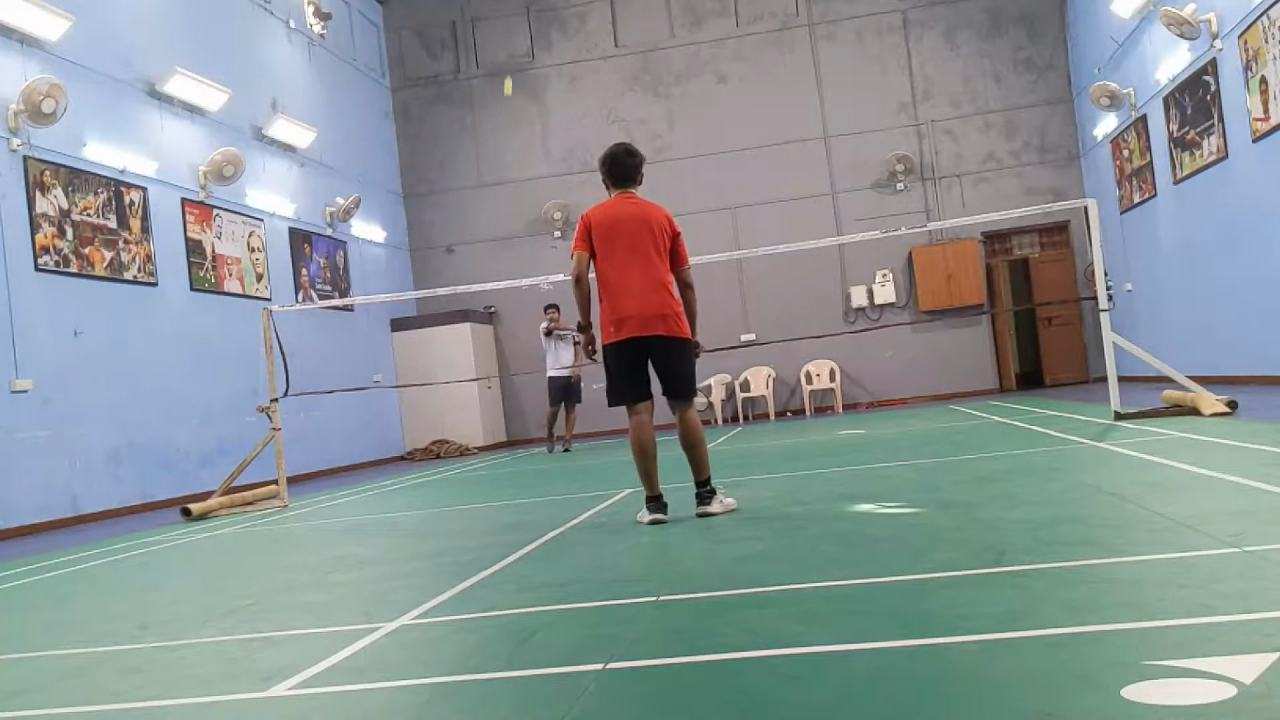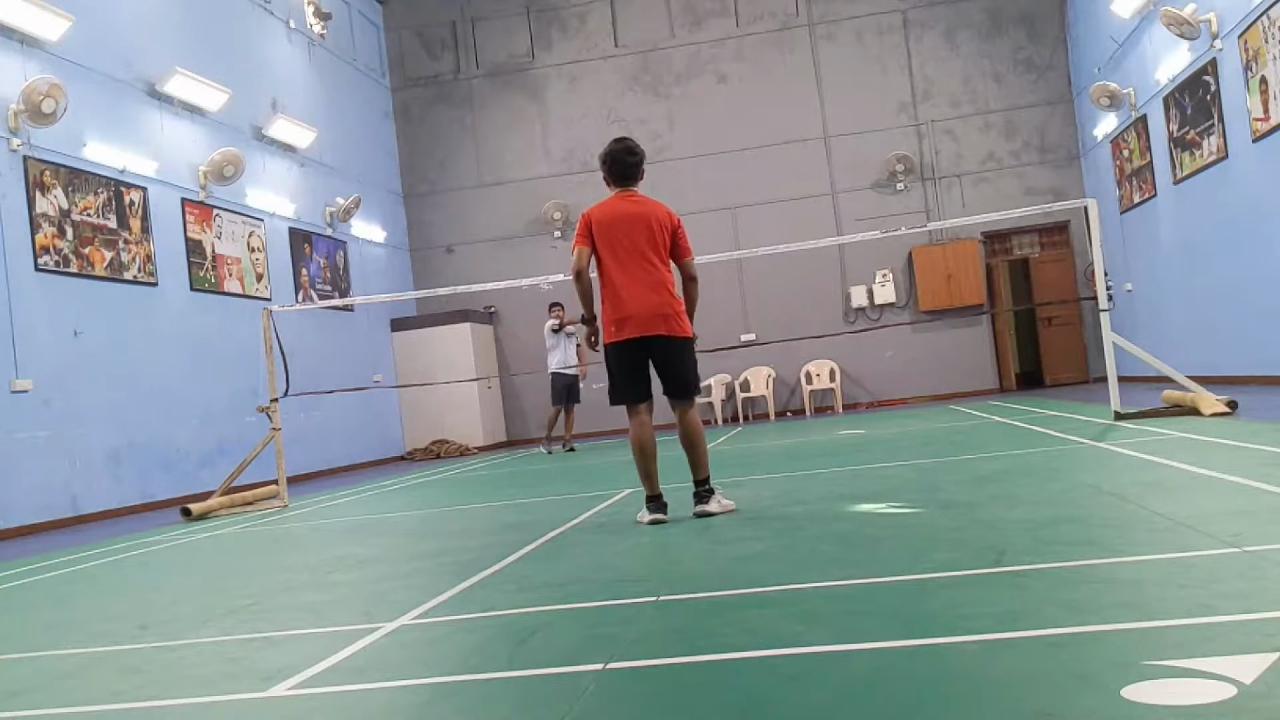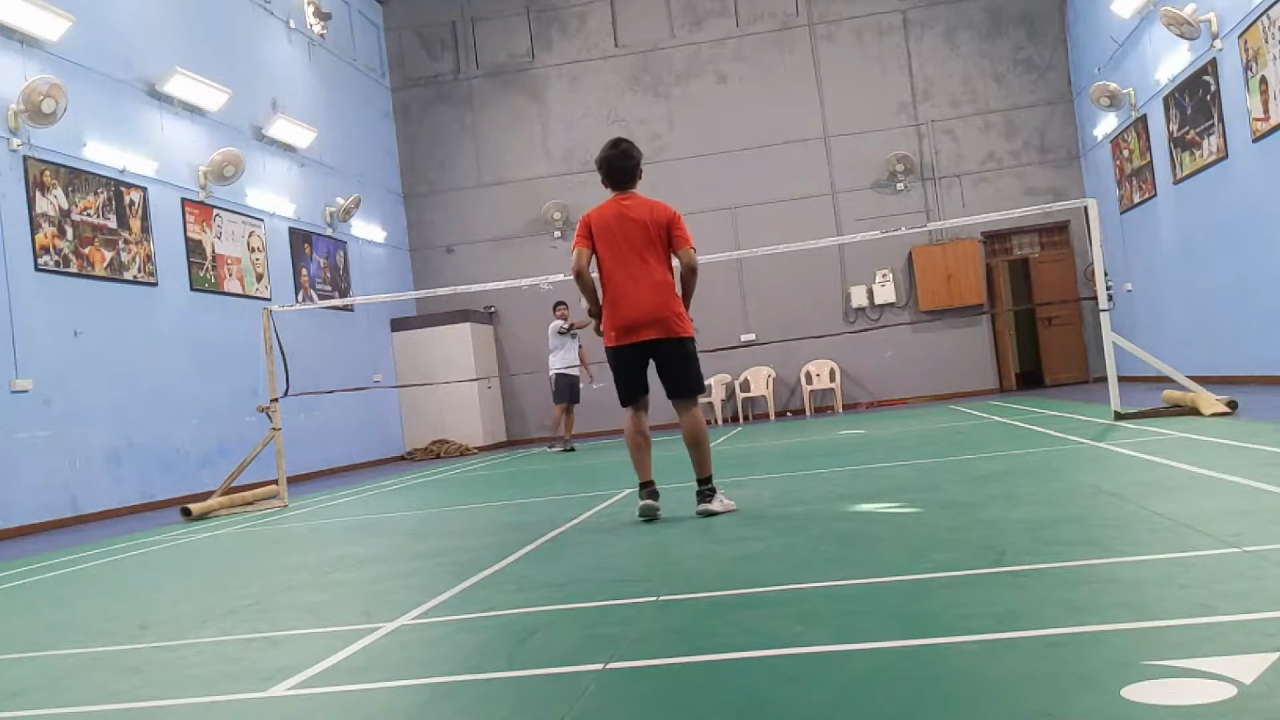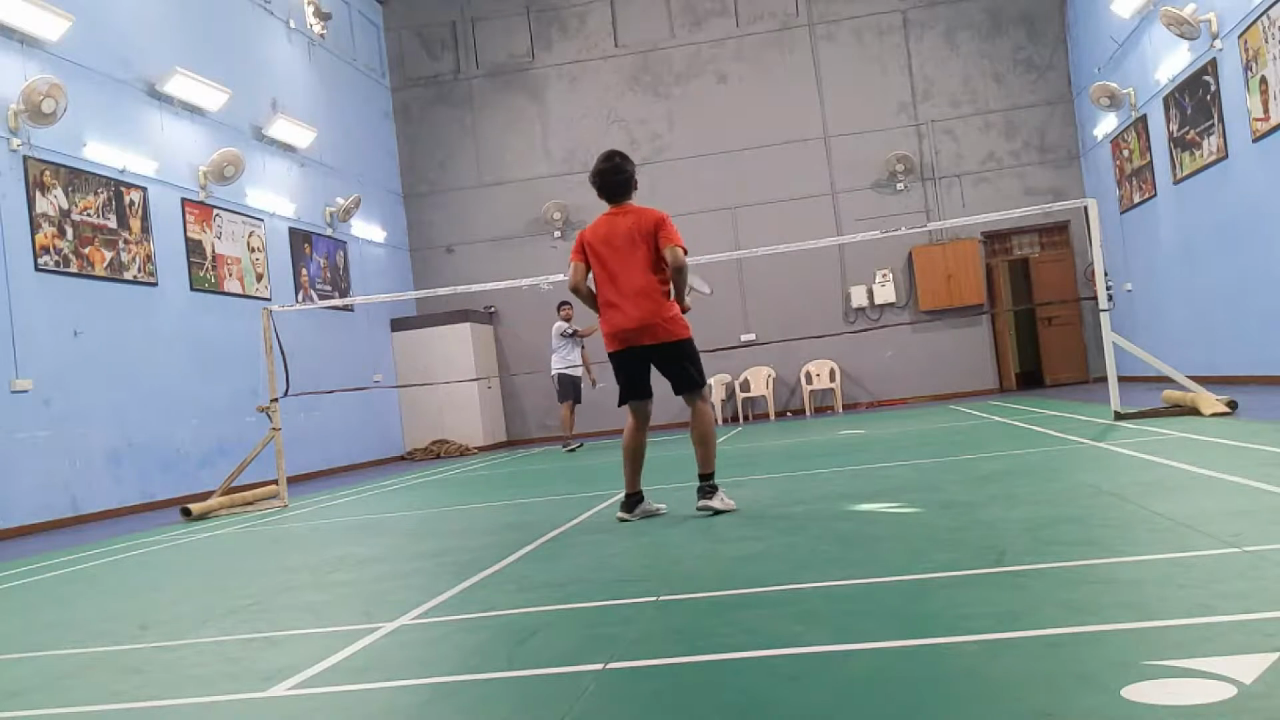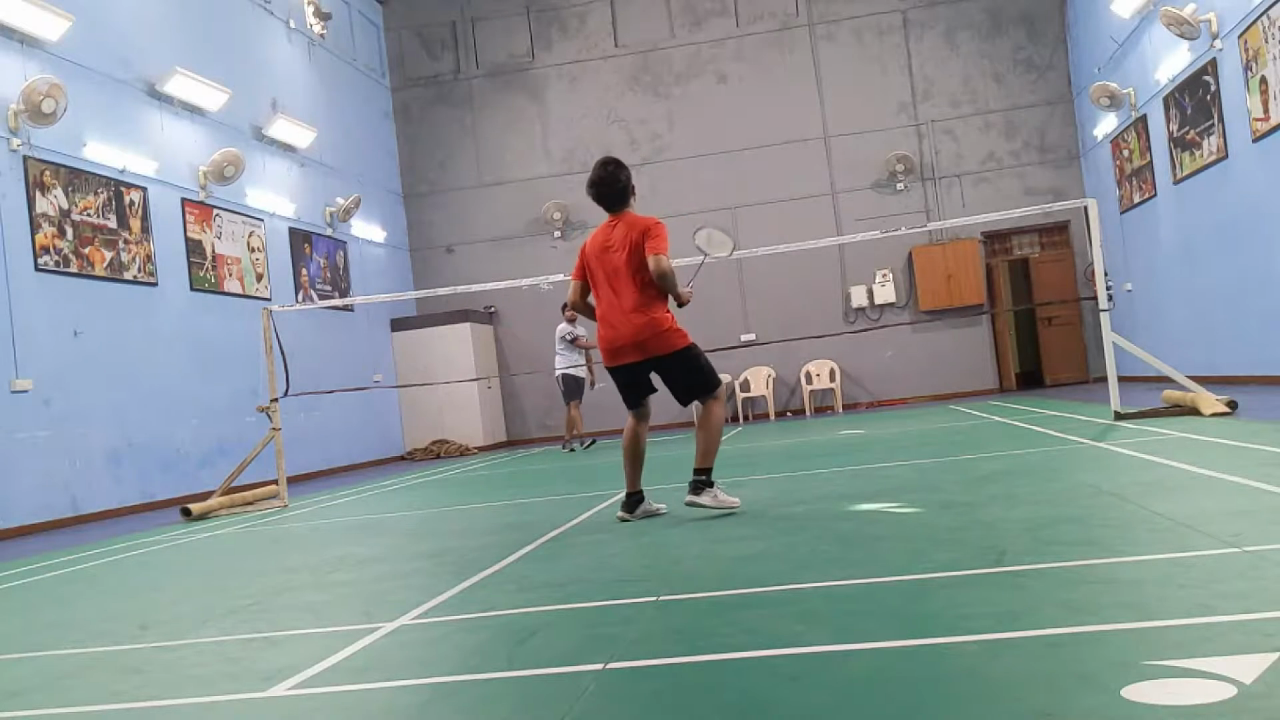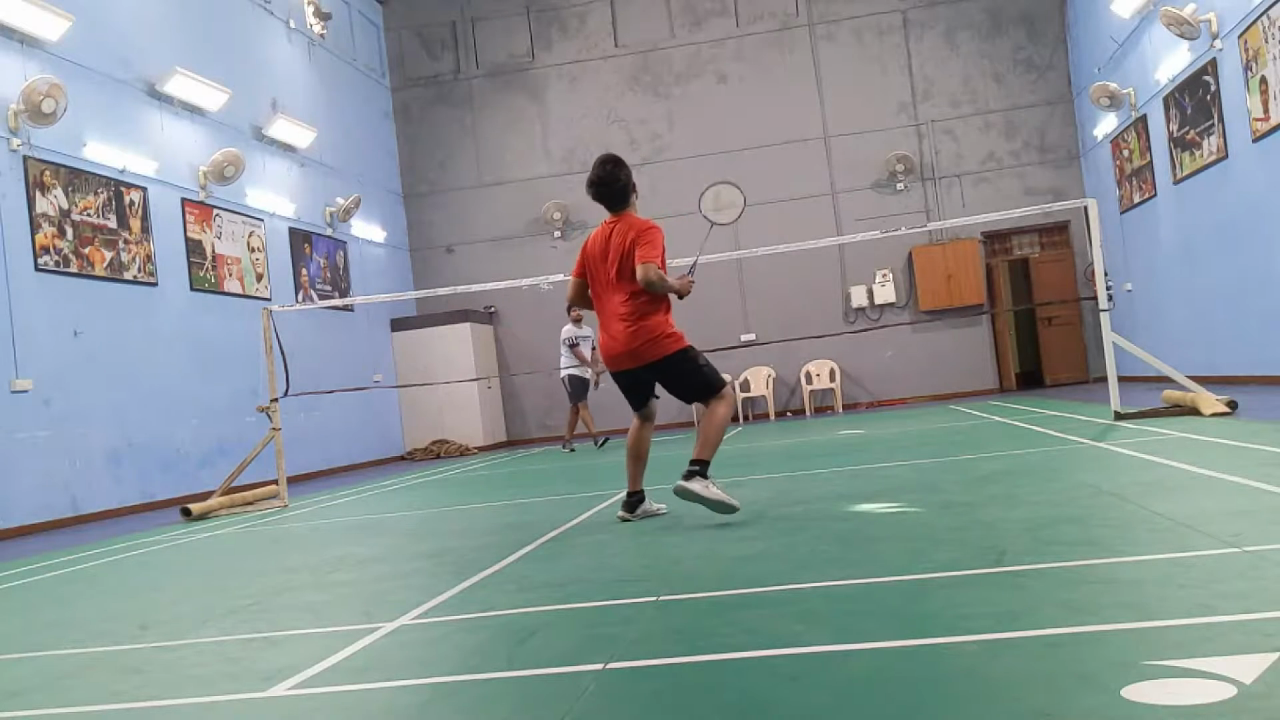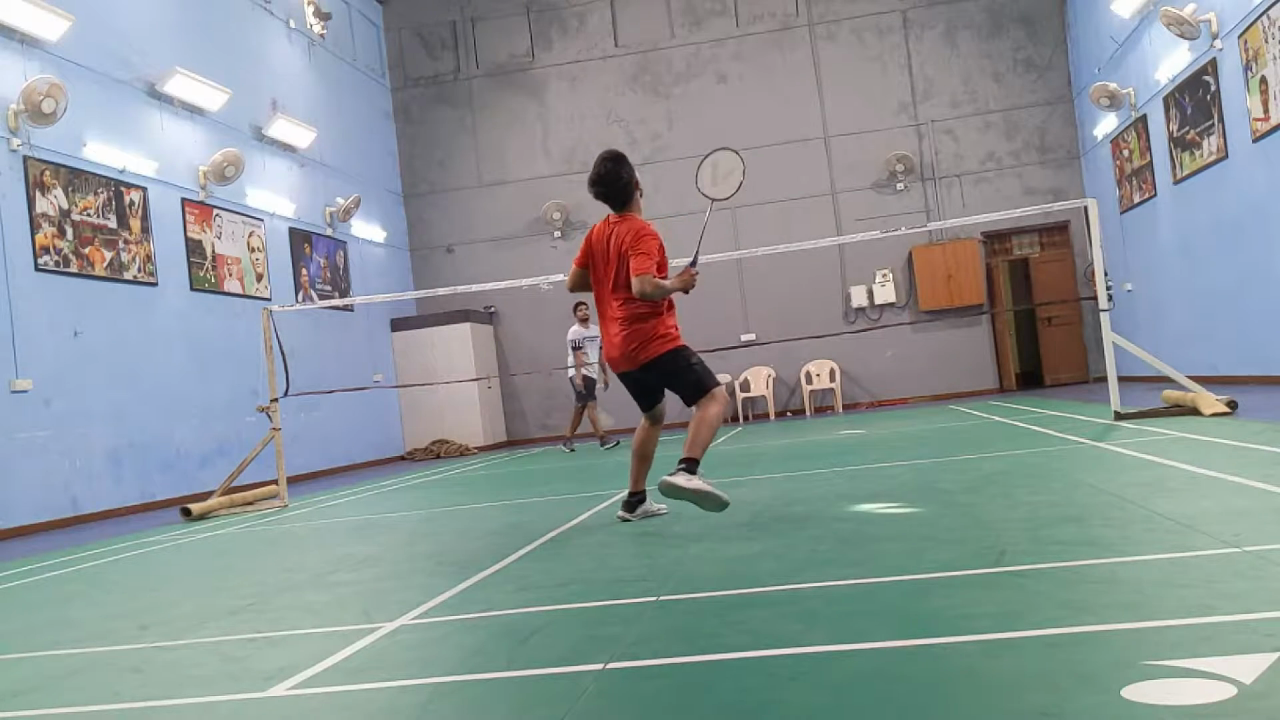
dt=0.1s
person 1, frame 1
left shoulder: (591, 219)
right shoulder: (662, 216)
left elbow: (579, 274)
right elbow: (685, 281)
left wrist: (586, 326)
right wrist: (691, 329)
left hip: (619, 327)
right hip: (667, 321)
left knee: (639, 412)
right knee: (684, 407)
left ankle: (654, 502)
right ankle: (706, 494)
person 1, frame 2
left shoulder: (592, 217)
right shoulder: (664, 213)
left elbow: (579, 270)
right elbow: (690, 274)
left wrist: (590, 319)
right wrist: (689, 319)
left hip: (621, 326)
right hip: (668, 320)
left knee: (639, 412)
right knee: (685, 406)
left ankle: (654, 502)
right ankle: (705, 494)
person 1, frame 3
left shoulder: (591, 220)
right shoulder: (664, 213)
left elbow: (579, 270)
right elbow: (689, 264)
left wrist: (598, 308)
right wrist: (684, 303)
left hip: (621, 329)
right hip: (667, 321)
left knee: (636, 410)
right knee: (687, 405)
left ankle: (647, 491)
right ankle: (707, 493)
person 1, frame 4
left shoulder: (589, 235)
right shoulder: (655, 219)
left elbow: (576, 283)
right elbow: (676, 261)
right wrist: (680, 299)
left hip: (618, 334)
right hip: (662, 325)
left knee: (638, 412)
right knee: (698, 399)
left ankle: (632, 499)
right ankle: (708, 489)
person 1, frame 5
left shoulder: (590, 244)
right shoulder: (649, 227)
left elbow: (575, 301)
right elbow: (658, 268)
right wrist: (678, 295)
left hip: (614, 347)
right hip: (658, 336)
left knee: (638, 414)
right knee: (714, 398)
left ankle: (633, 499)
right ankle: (704, 484)
person 1, frame 6
left shoulder: (592, 241)
right shoulder: (645, 230)
left elbow: (574, 297)
right elbow: (647, 277)
right wrist: (677, 287)
left hip: (615, 352)
right hip: (656, 341)
left knee: (644, 415)
right knee: (721, 396)
left ankle: (634, 499)
right ankle: (696, 475)
person 1, frame 7
left shoulder: (599, 233)
right shoulder: (643, 233)
left elbow: (574, 283)
right elbow: (644, 289)
right wrist: (680, 283)
left hip: (620, 349)
right hip: (655, 342)
left knee: (652, 416)
right knee: (712, 397)
left ankle: (635, 500)
right ankle: (685, 473)
